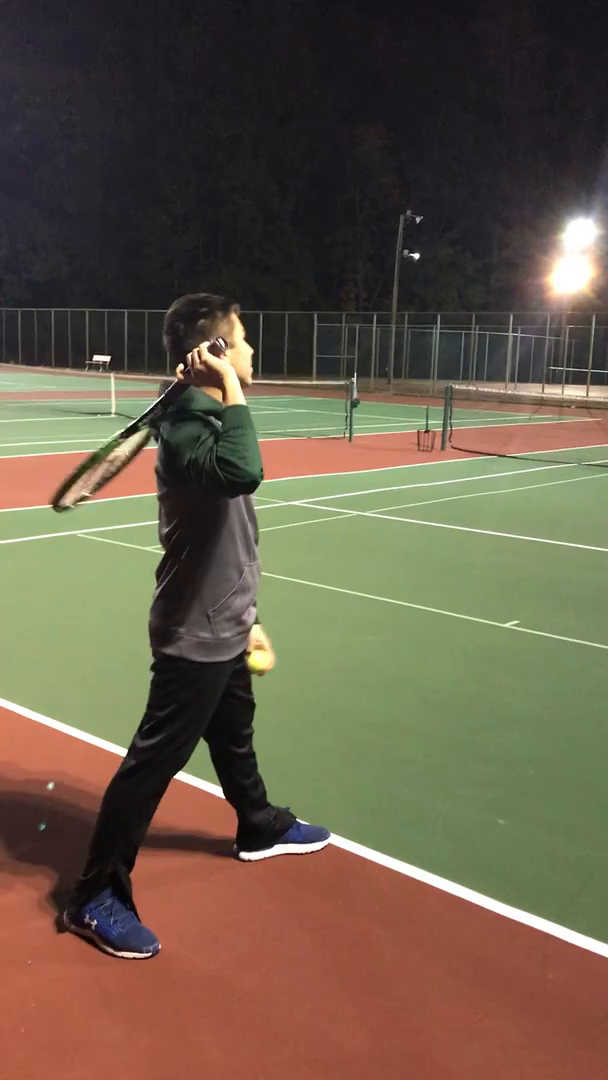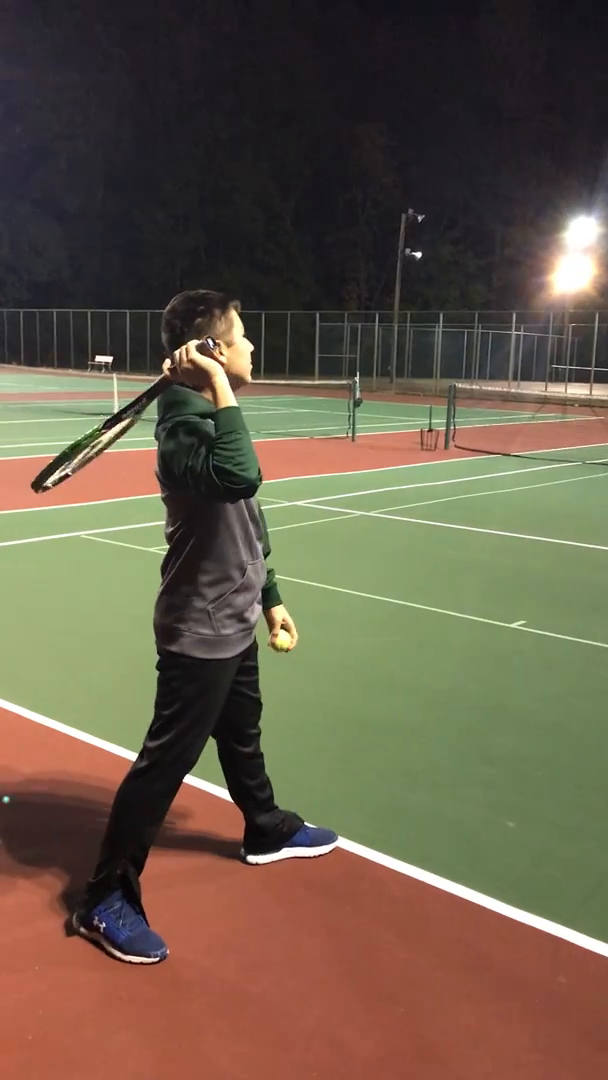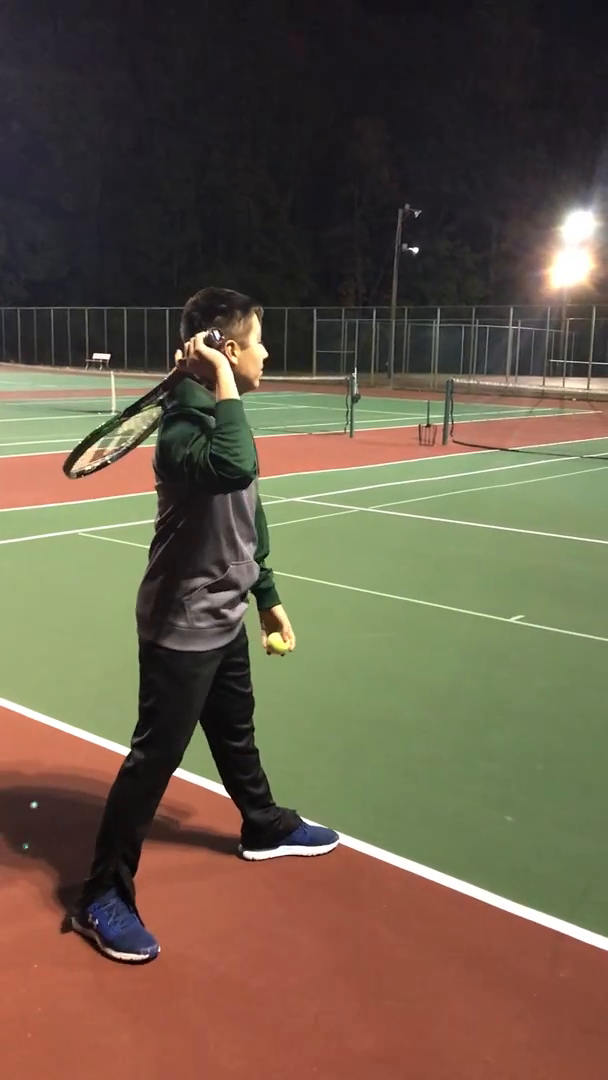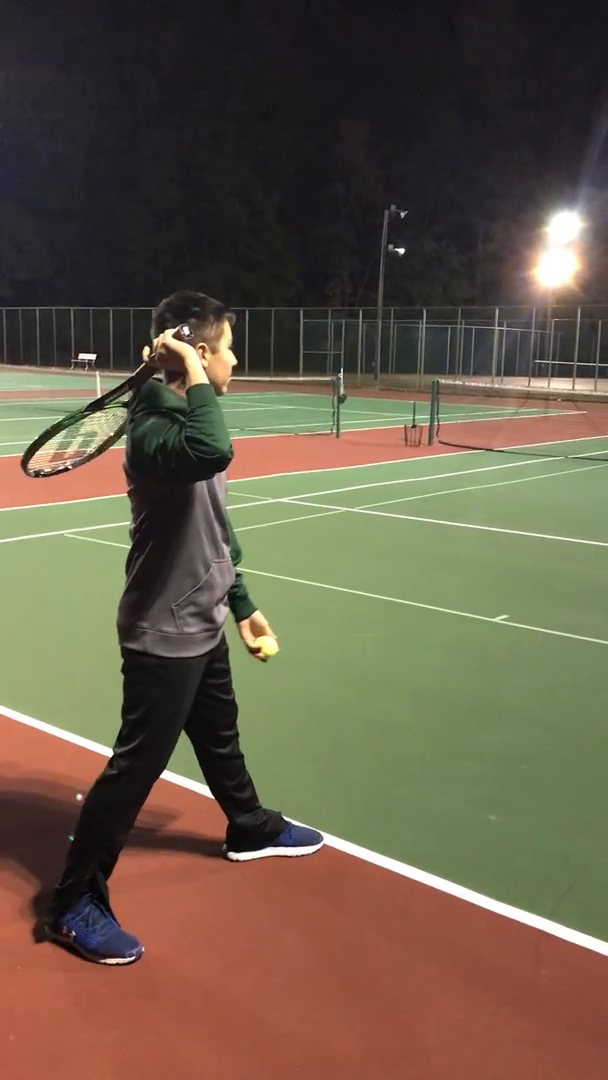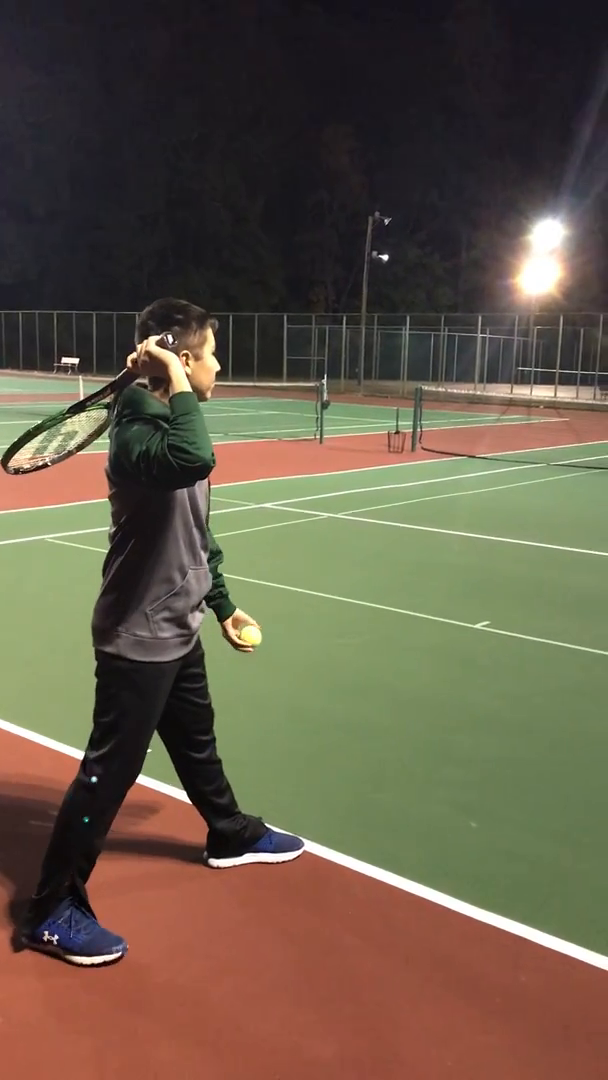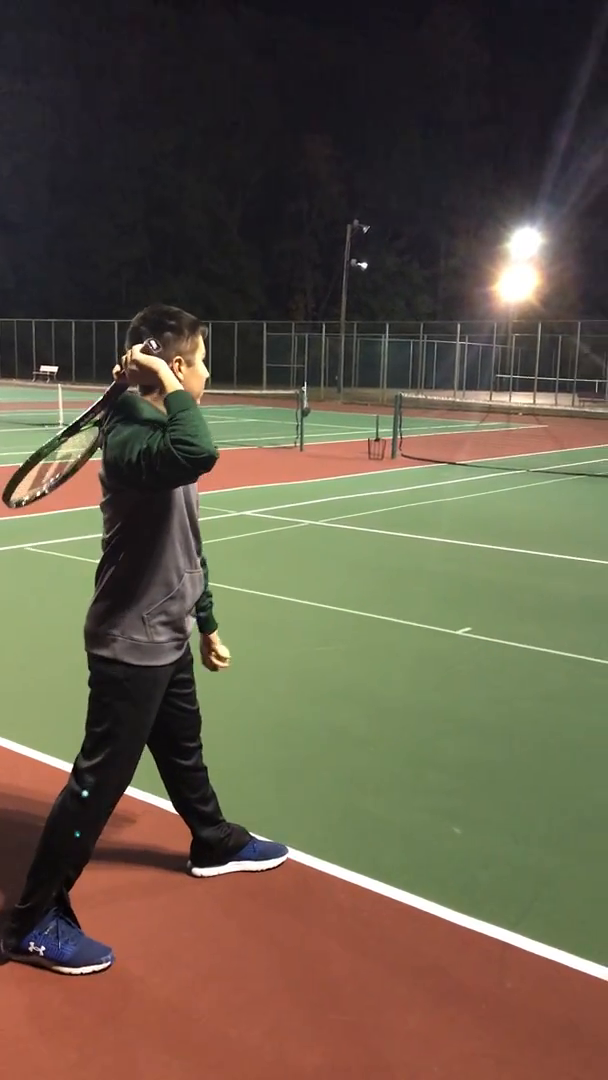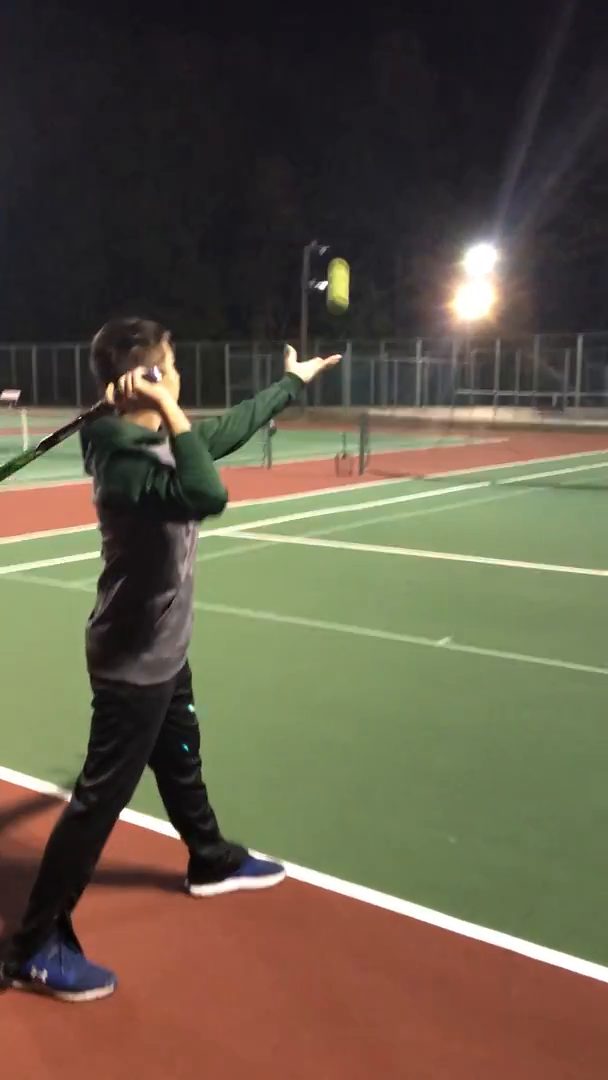
dt=0.4s
person 1, frame 1
left shoulder: (216, 422)
right shoulder: (185, 429)
right elbow: (242, 473)
left wrist: (249, 618)
right wrist: (230, 388)
left hip: (225, 625)
right hip: (194, 633)
left knee: (235, 736)
right knee: (156, 759)
left ankle: (261, 829)
right ankle: (96, 896)
person 1, frame 2
left shoulder: (212, 419)
right shoulder: (185, 431)
right elbow: (241, 478)
left wrist: (268, 596)
right wrist: (221, 389)
left hip: (232, 620)
right hip: (198, 628)
left knee: (241, 734)
right knee: (167, 758)
left ankle: (268, 830)
right ankle: (106, 899)
person 1, frame 3
left shoulder: (225, 415)
right shoulder: (184, 425)
right elbow: (232, 471)
left wrist: (267, 596)
right wrist: (224, 385)
left hip: (225, 616)
right hip: (179, 624)
left knee: (235, 730)
right knee: (155, 755)
left ankle: (265, 828)
right ankle: (103, 896)
person 1, frame 4
left shoulder: (186, 420)
right shoulder: (154, 428)
right elbow: (215, 452)
left wrist: (242, 604)
right wrist: (192, 374)
left hip: (201, 623)
right hip: (163, 632)
left knee: (220, 734)
right knee: (136, 764)
left ankle: (251, 828)
right ankle: (75, 903)
person 1, frame 5
left shoulder: (168, 426)
right shoulder: (137, 434)
right elbow: (194, 460)
left wrist: (223, 604)
right wrist: (176, 383)
left hip: (177, 629)
right hip: (137, 637)
left knee: (196, 739)
right knee: (109, 770)
left ankle: (231, 835)
right ankle: (54, 911)
person 1, frame 6
left shoulder: (163, 432)
right shoulder: (130, 439)
right elbow: (200, 453)
left wrist: (207, 624)
right wrist: (167, 386)
left hip: (167, 636)
right hip: (130, 643)
left knee: (184, 747)
right knee: (101, 778)
left ankle: (215, 843)
person 1, frame 7
left shoulder: (153, 441)
right shoulder: (124, 464)
left elbow: (229, 427)
right elbow: (206, 497)
left wrist: (289, 381)
right wrist: (170, 410)
left hip: (161, 648)
right hip: (132, 658)
left knee: (180, 759)
right knee: (102, 794)
left ankle: (211, 859)
